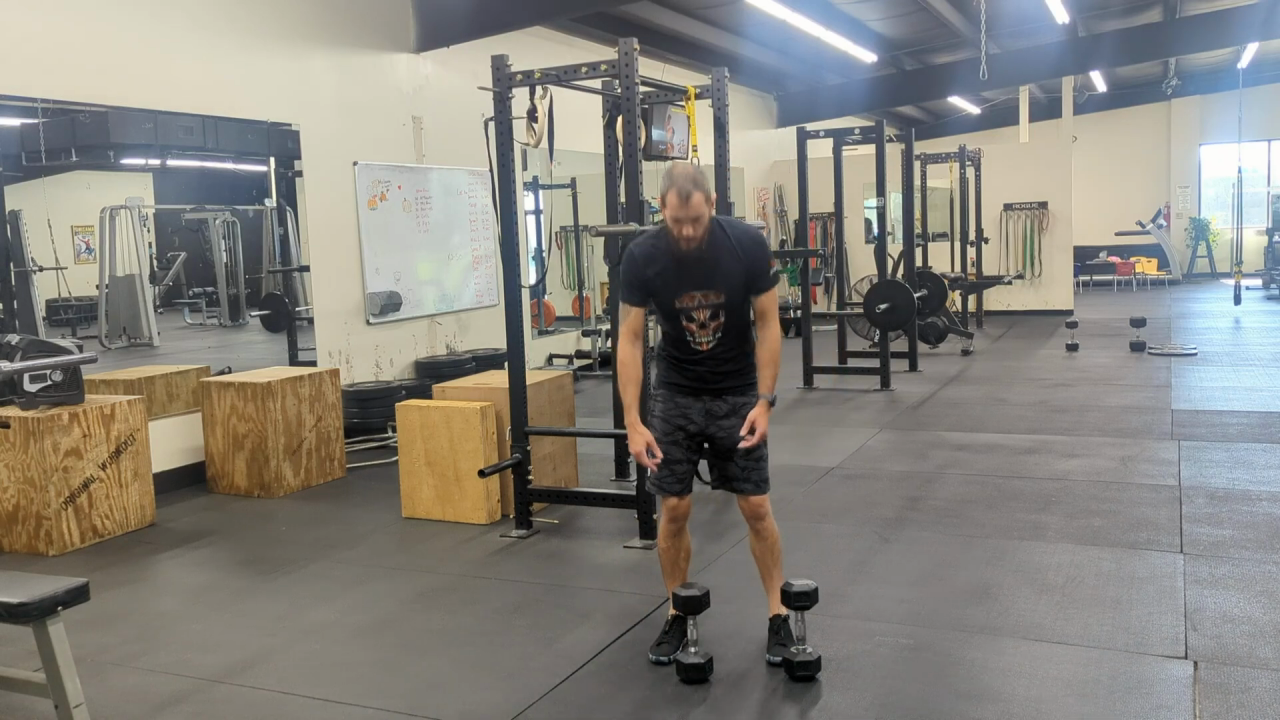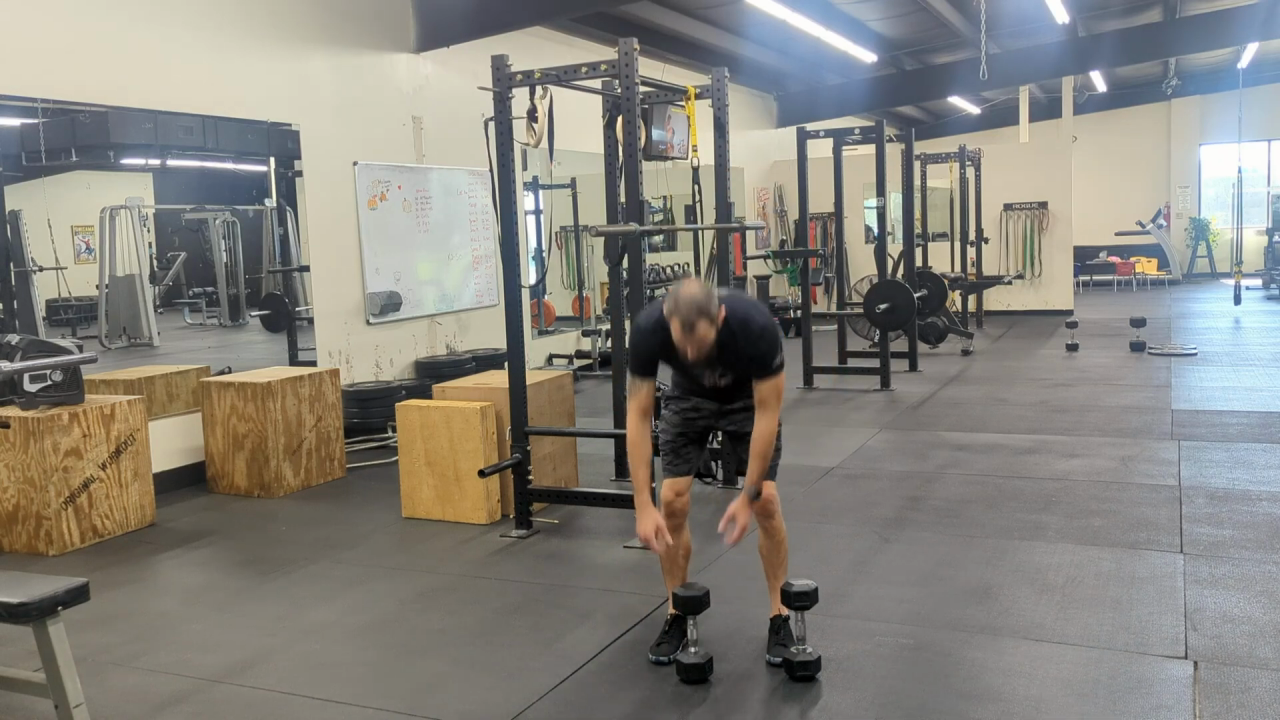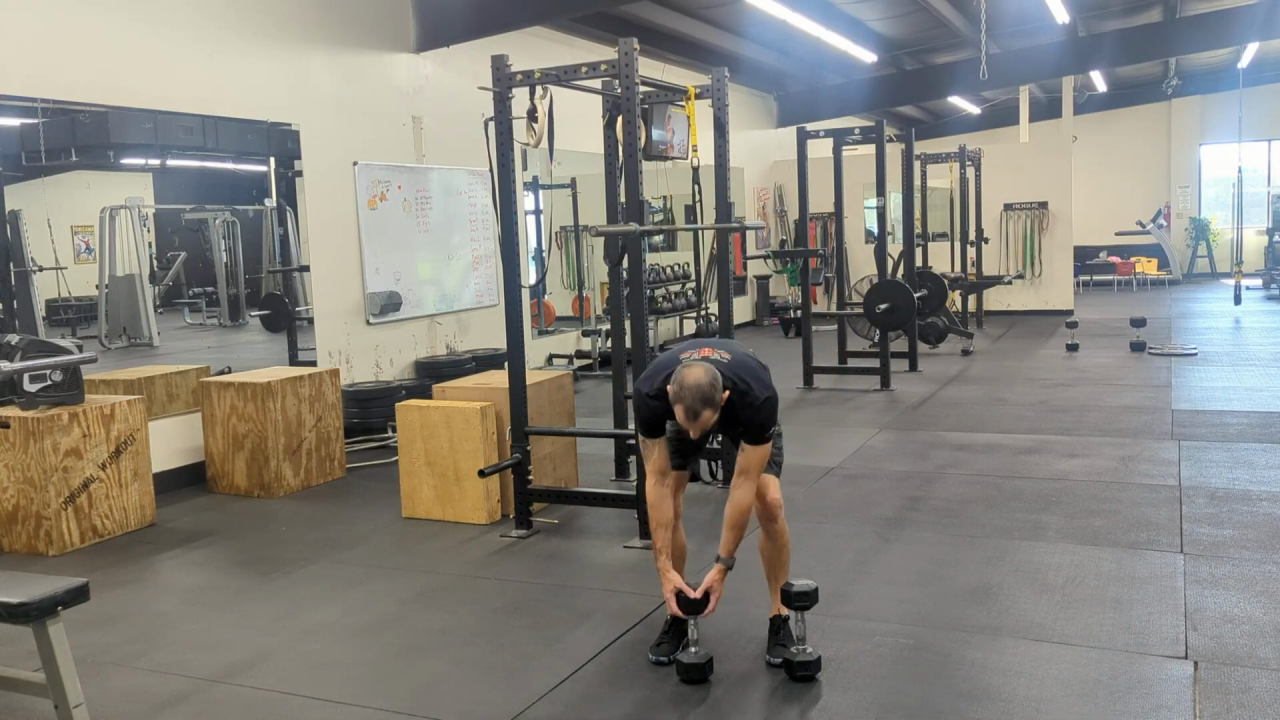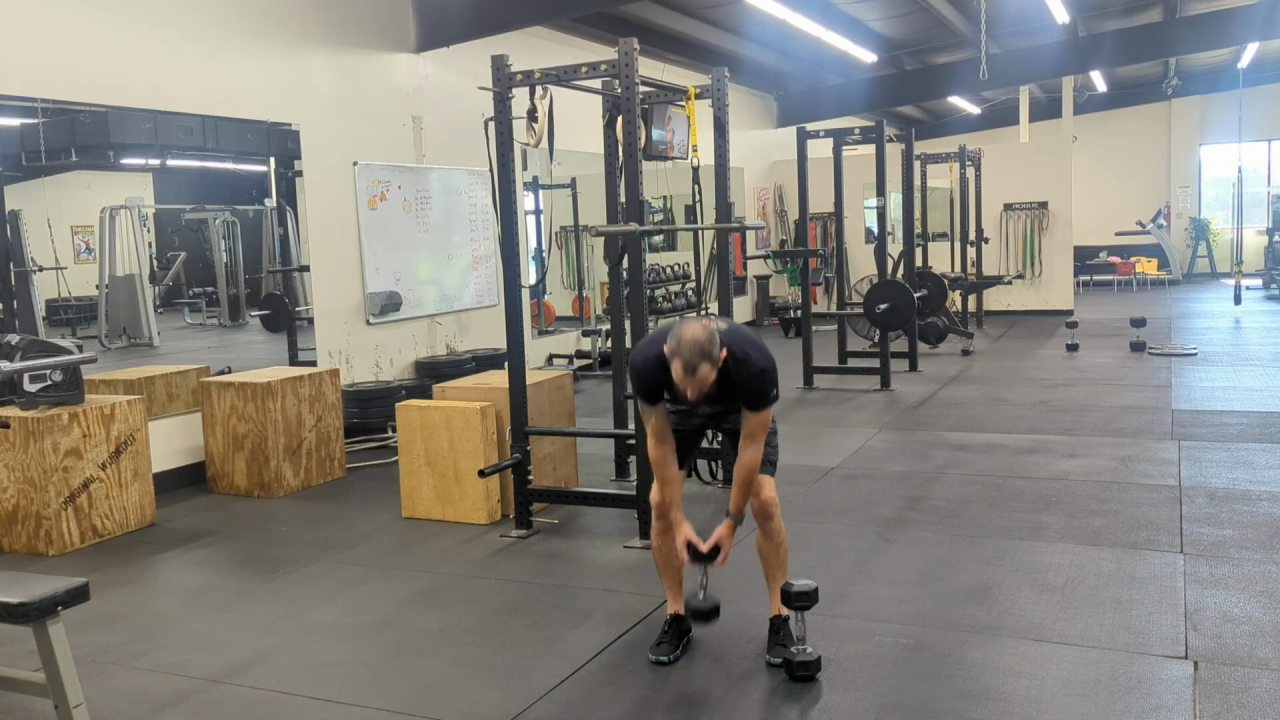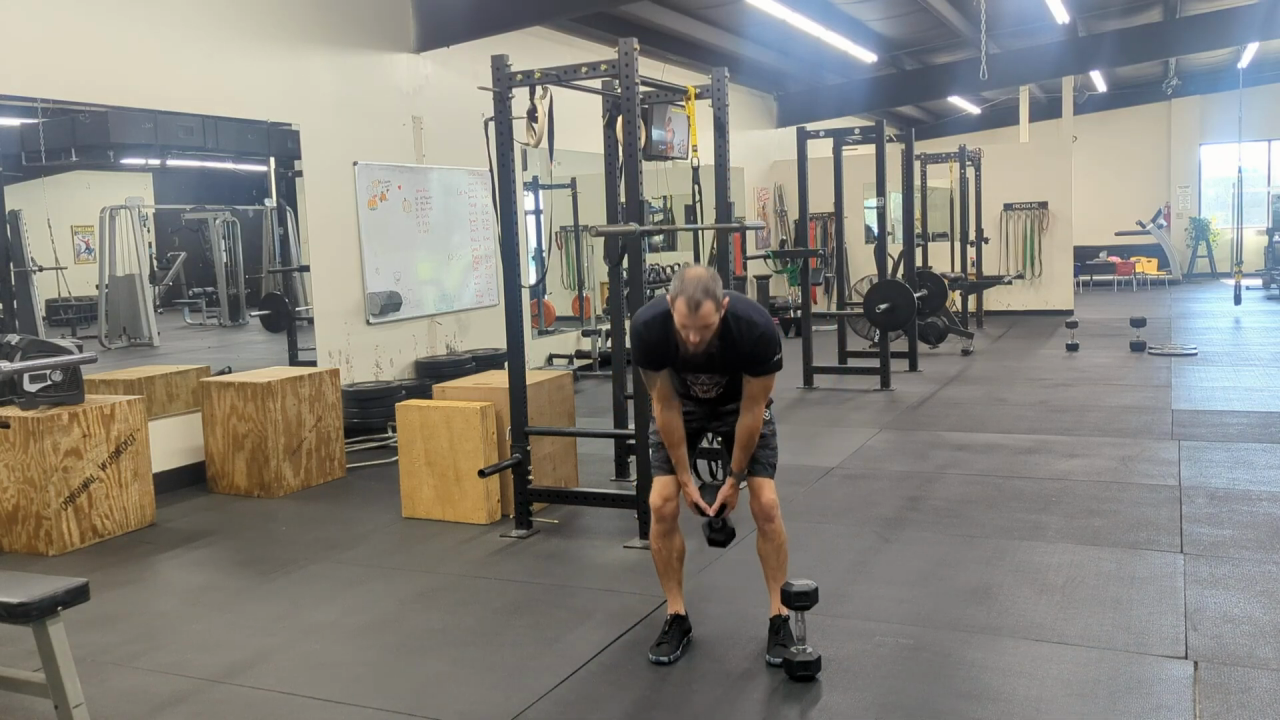
dt=0.3s
person 1, frame 1
left shoulder: (748, 244)
right shoulder: (641, 256)
left elbow: (767, 325)
right elbow: (630, 339)
left wrist: (765, 402)
right wrist: (633, 421)
left hip: (739, 394)
right hip: (675, 397)
left knee: (756, 507)
right knee: (674, 509)
left ankle: (777, 614)
right ankle: (678, 616)
person 1, frame 2
left shoulder: (756, 326)
right shoulder: (648, 329)
left elbow: (768, 412)
right elbow: (639, 415)
left wrist: (748, 496)
right wrist: (643, 505)
left hip: (746, 400)
right hip: (689, 397)
left knee: (767, 501)
right knee: (672, 499)
left ankle: (779, 617)
right ankle: (677, 615)
person 1, frame 3
left shoulder: (757, 395)
right shoulder: (650, 392)
left elbow: (743, 485)
right elbow: (658, 482)
left wrist: (722, 567)
right wrist: (665, 570)
left hip: (745, 417)
right hip: (682, 409)
left knee: (769, 502)
right knee: (667, 503)
left ankle: (779, 617)
right ankle: (677, 617)
person 1, frame 4
left shoulder: (755, 363)
right shoulder: (646, 360)
left elbow: (752, 444)
right elbow: (660, 442)
left wrist: (731, 522)
right wrist: (678, 520)
left hip: (742, 405)
right hip: (675, 407)
left knee: (764, 501)
right knee: (661, 501)
left ankle: (779, 616)
right ankle: (676, 616)
person 1, frame 5
left shoulder: (756, 327)
right shoulder: (647, 327)
left elbow: (752, 409)
right elbow: (665, 405)
left wrist: (735, 479)
right wrist: (685, 479)
left hip: (739, 403)
right hip: (682, 403)
left knee: (765, 505)
right knee: (662, 505)
left ankle: (779, 618)
right ankle: (676, 618)
